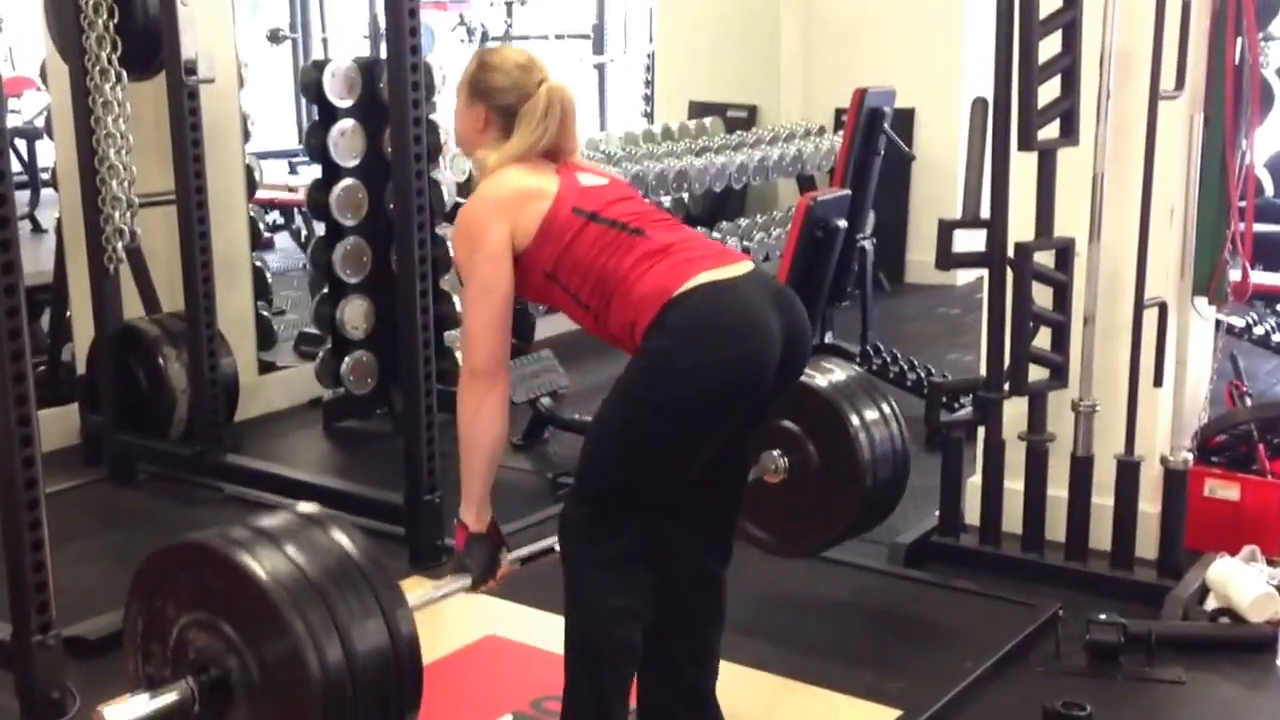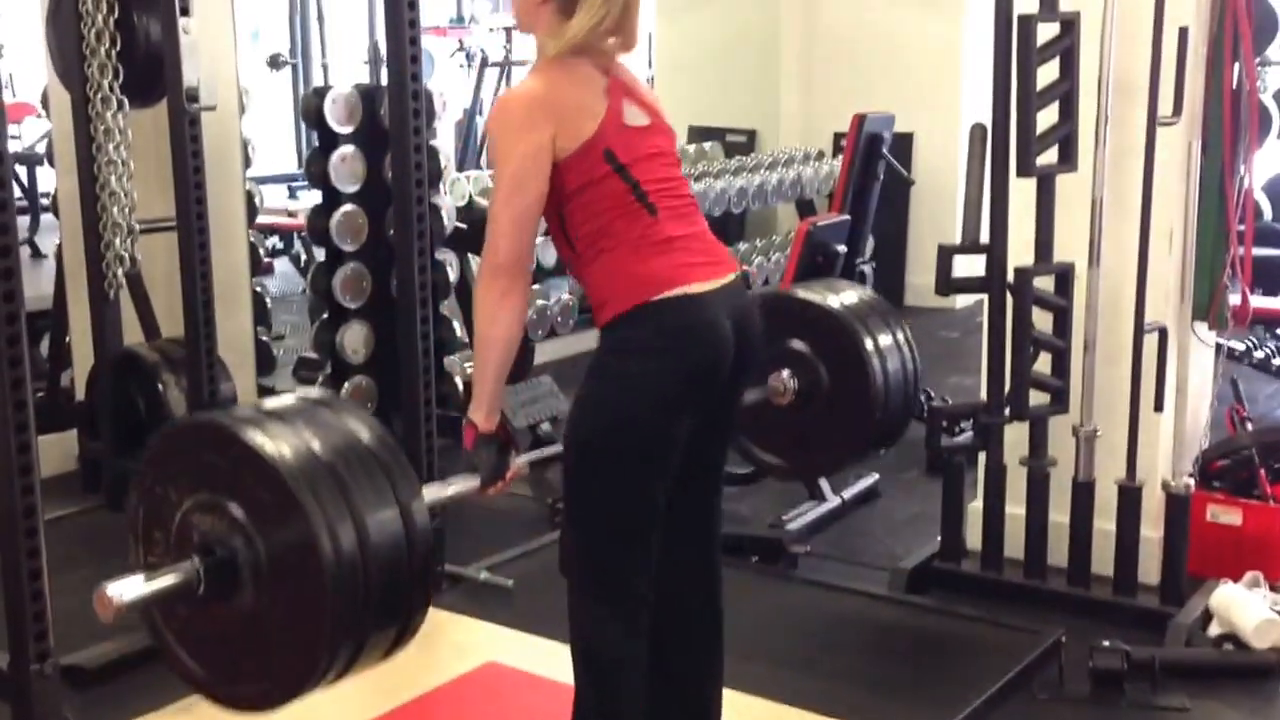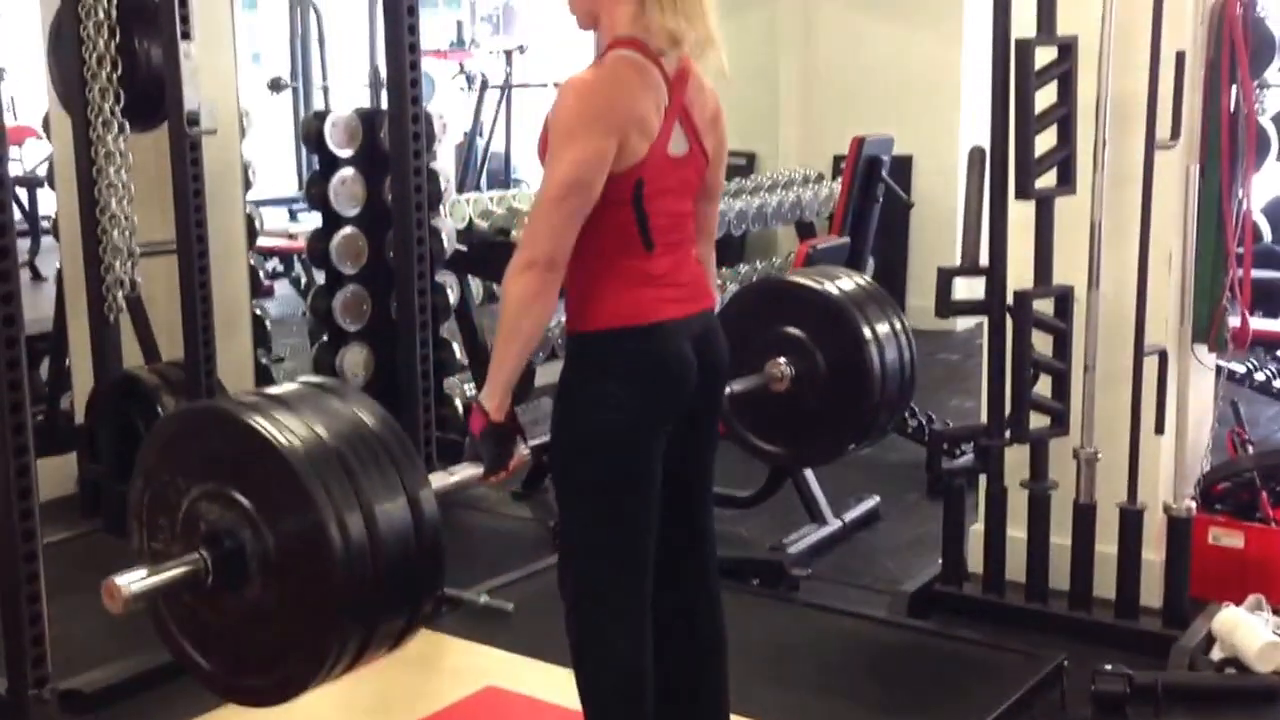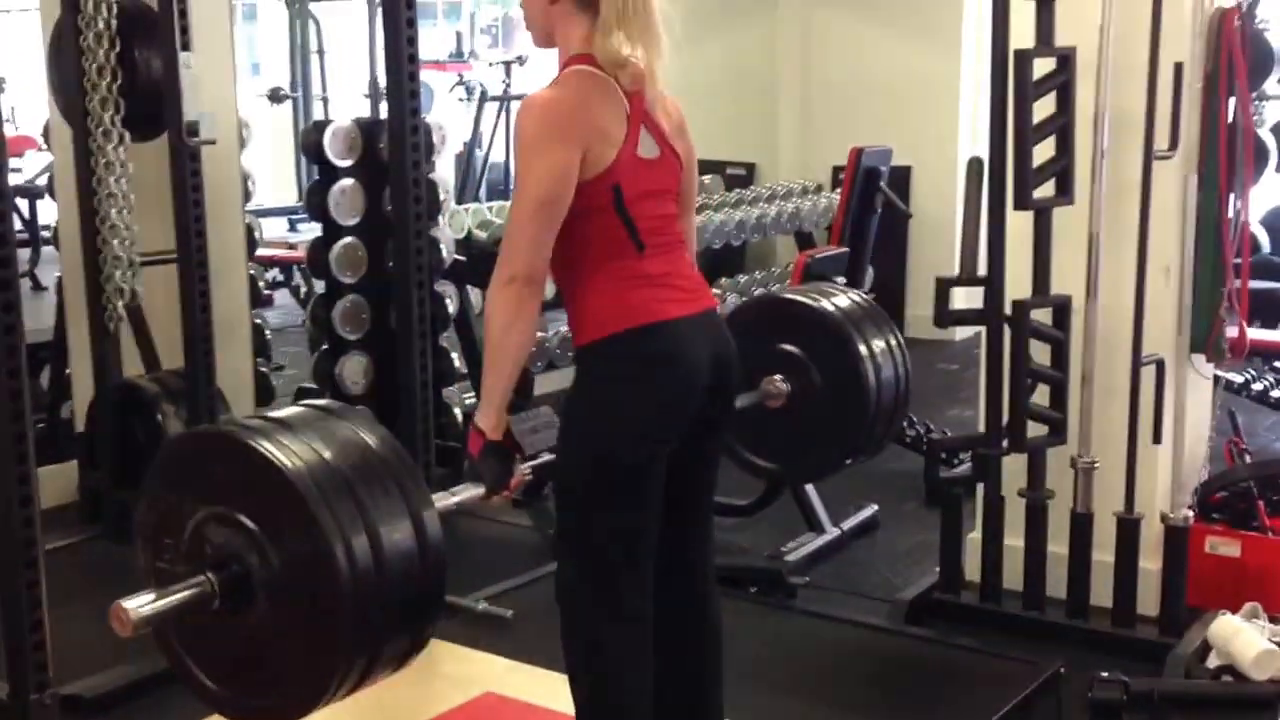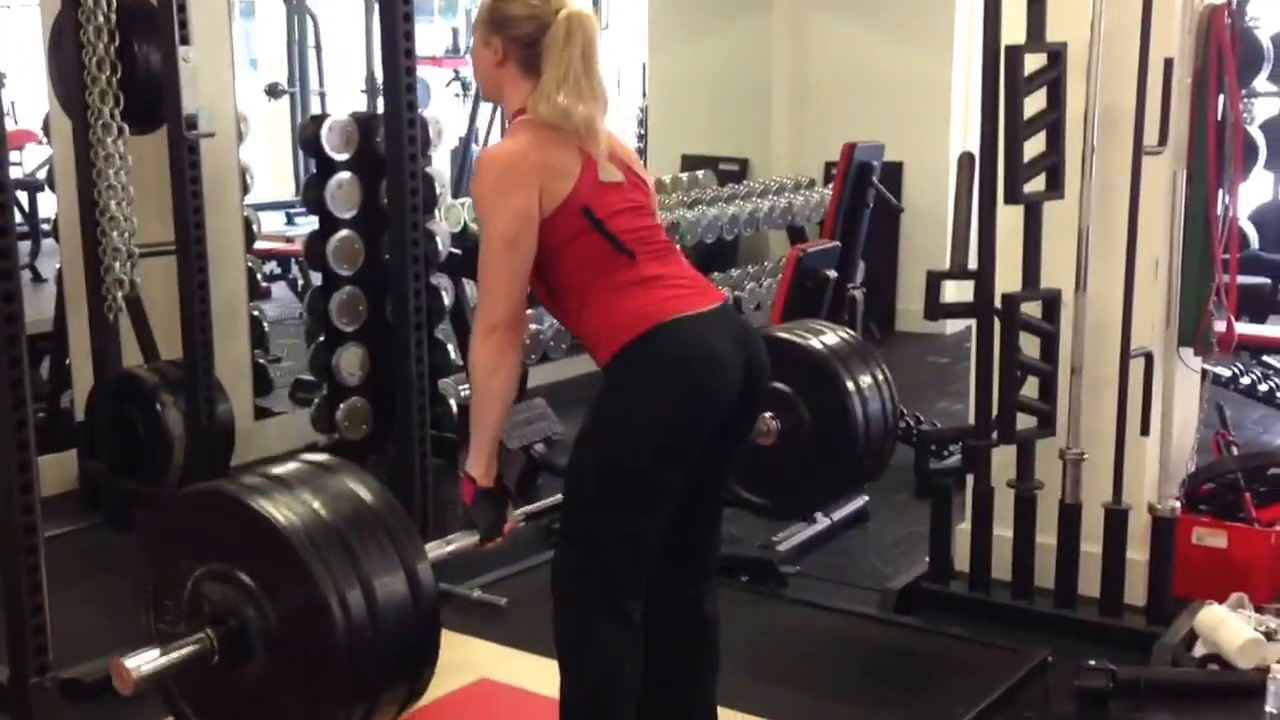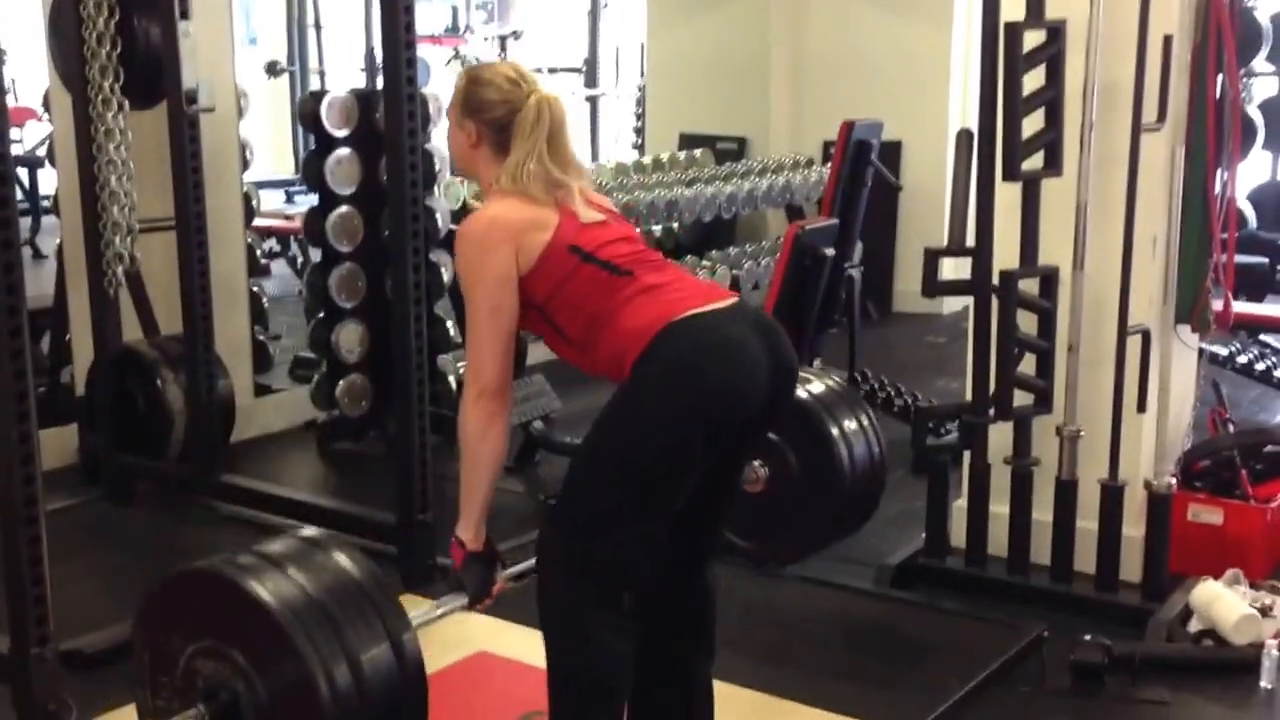
dt=0.4s
person 1, frame 1
left shoulder: (489, 205)
right shoulder: (584, 175)
left elbow: (485, 377)
left wrist: (475, 519)
left hip: (703, 335)
right hip: (772, 313)
left knee: (601, 543)
right knee: (692, 533)
person 1, frame 2
left shoulder: (532, 101)
right shoulder: (630, 84)
left elbow: (505, 272)
left wrist: (484, 420)
left hip: (655, 332)
right hip: (729, 313)
left knee: (606, 567)
right knee: (686, 548)
person 1, frame 3
left shoulder: (599, 89)
right shoulder: (697, 88)
left elbow: (542, 260)
left wrist: (494, 403)
left hip: (621, 360)
right hip: (695, 344)
left knee: (607, 586)
right knee: (684, 566)
person 1, frame 4
left shoulder: (559, 107)
right shoulder: (658, 99)
left elbow: (520, 278)
left wrist: (490, 423)
left hip: (634, 363)
right hip: (705, 345)
left knee: (601, 595)
right knee: (682, 575)
person 1, frame 5
left shoulder: (509, 163)
right shoulder: (604, 140)
left elbow: (500, 331)
left wrist: (481, 473)
left hip: (666, 367)
right hip: (734, 347)
left knee: (593, 594)
right knee: (679, 575)
person 1, frame 6
left shoulder: (487, 230)
right shoulder: (577, 196)
left elbow: (487, 395)
left wrist: (471, 534)
left hip: (693, 367)
right hip: (759, 346)
left knee: (579, 575)
right knee: (676, 558)
